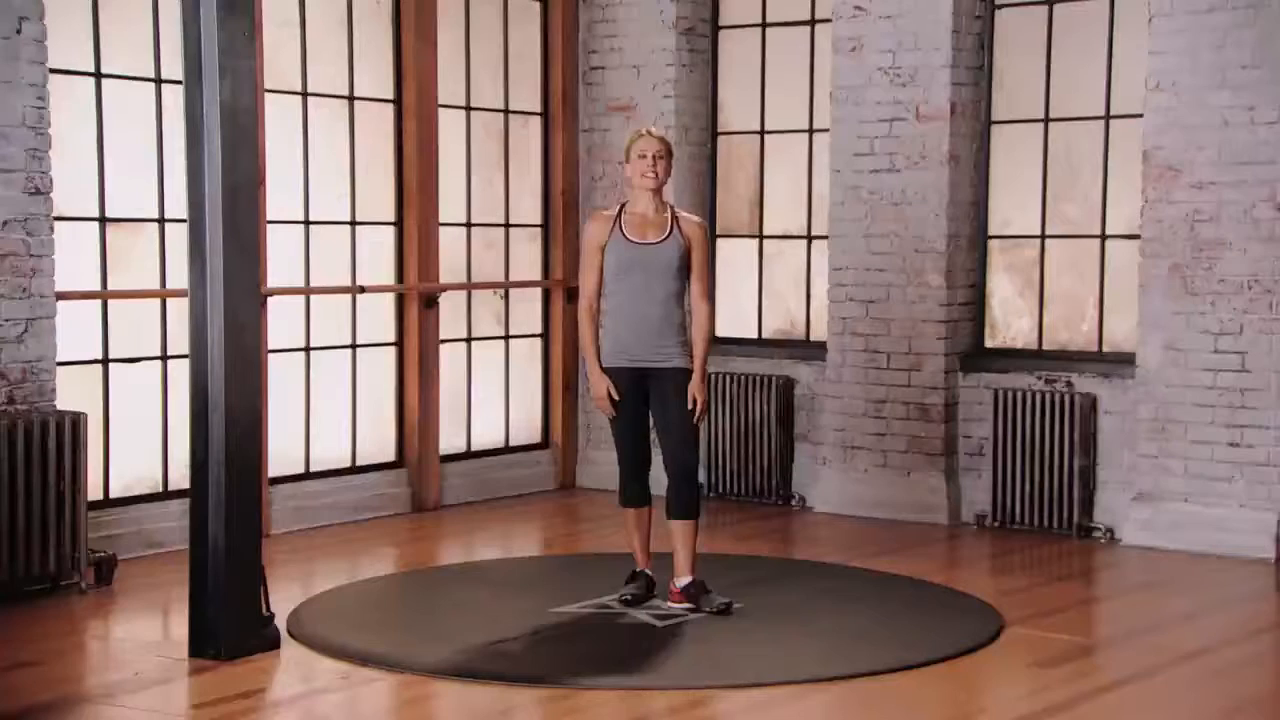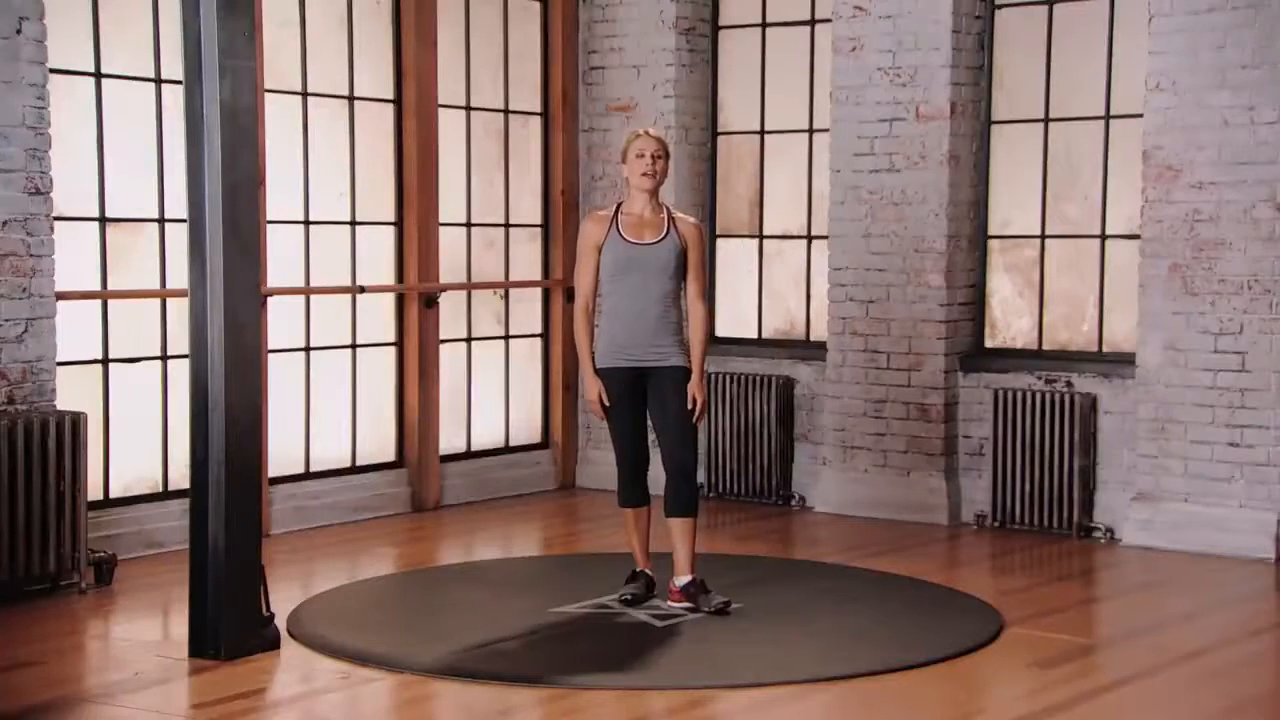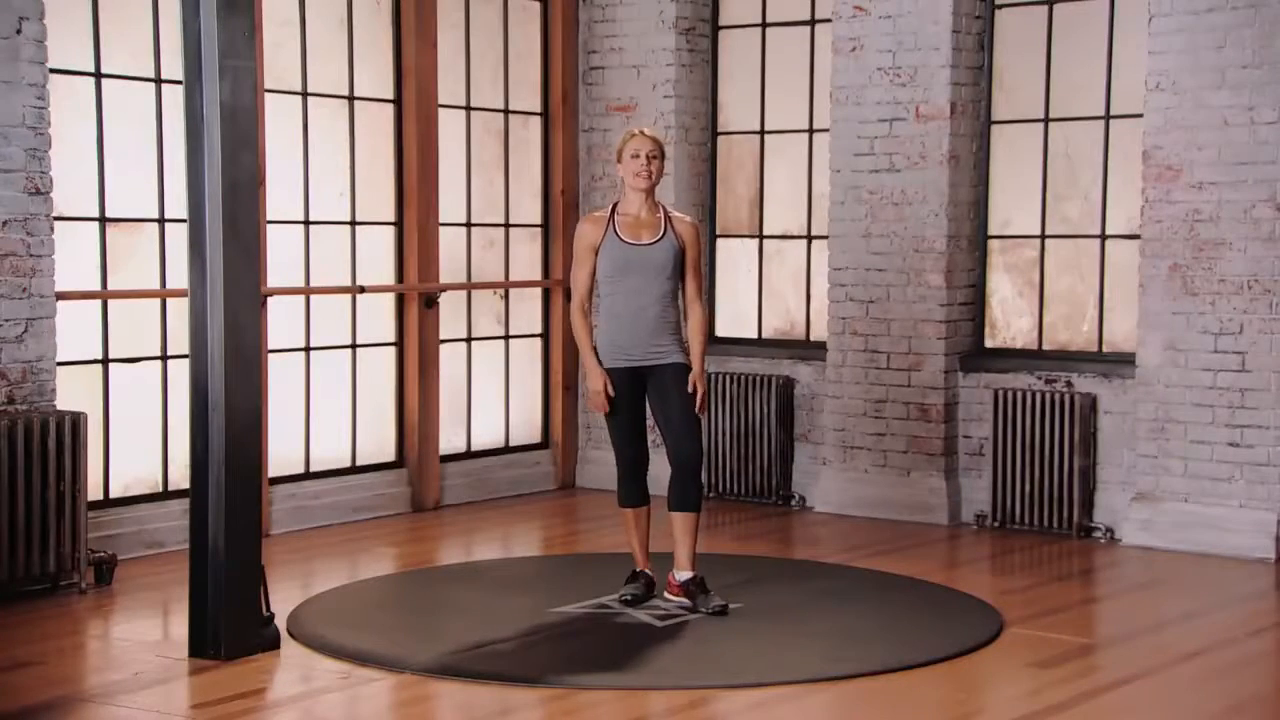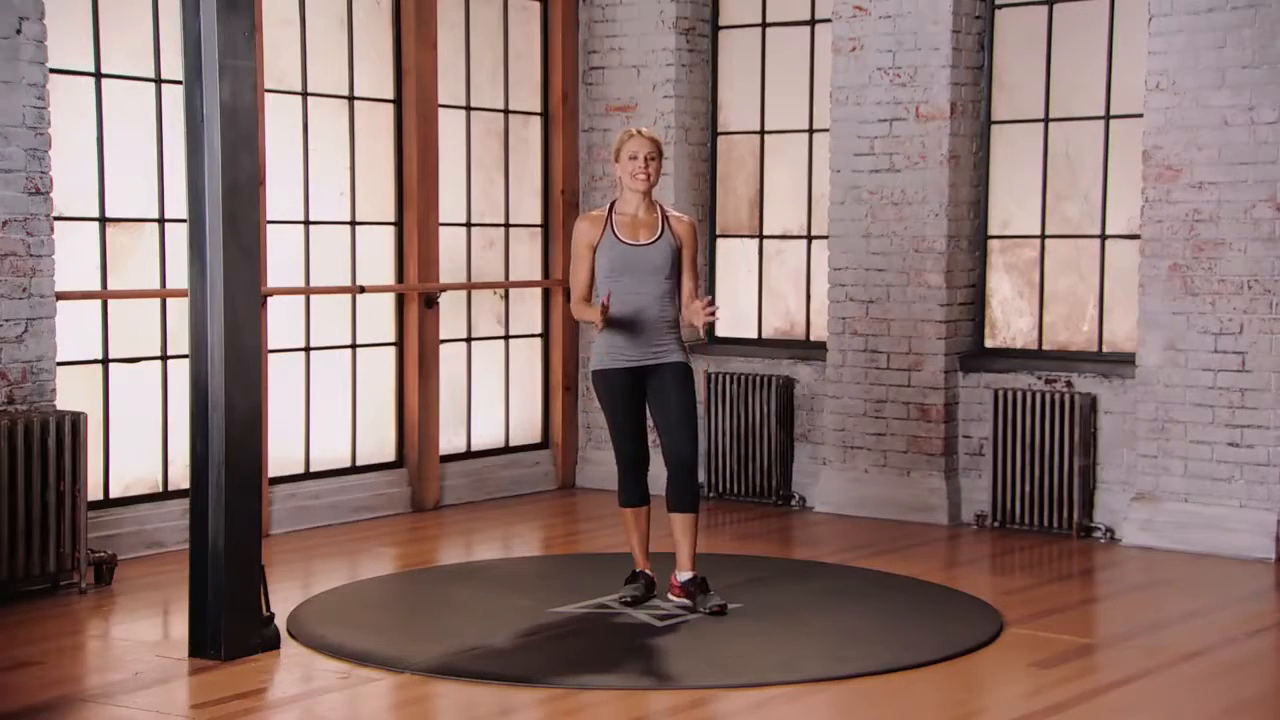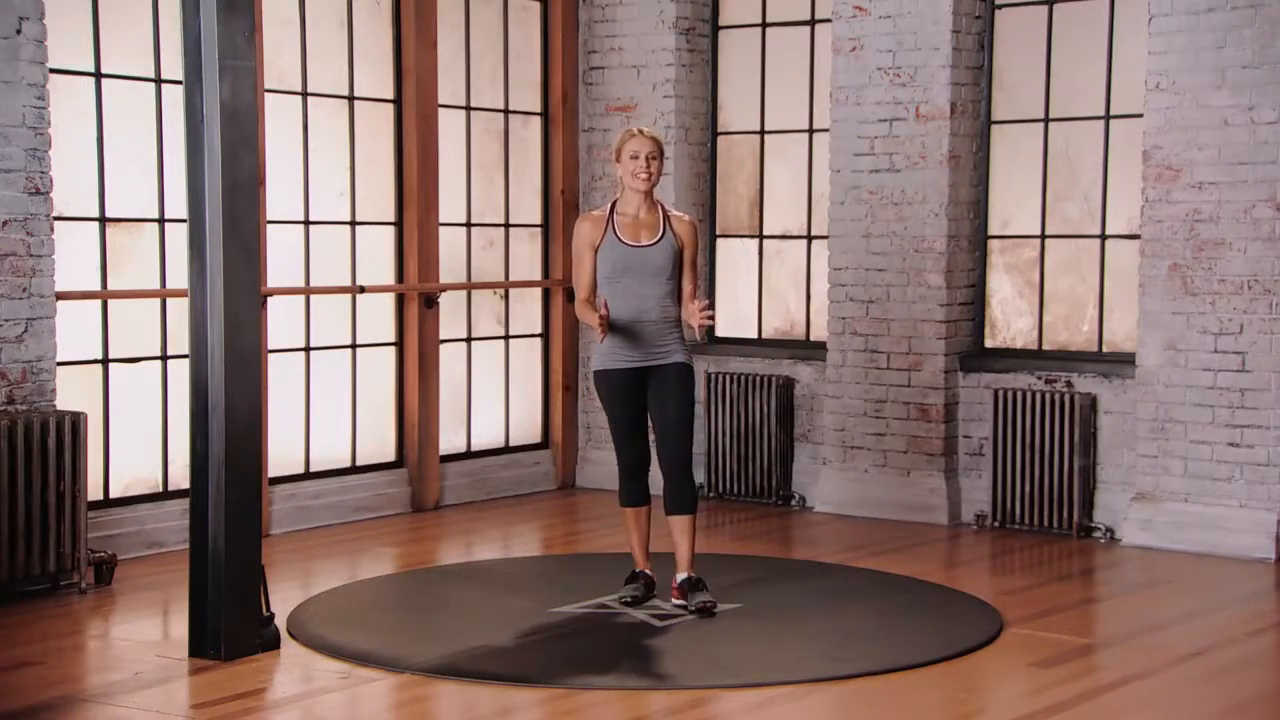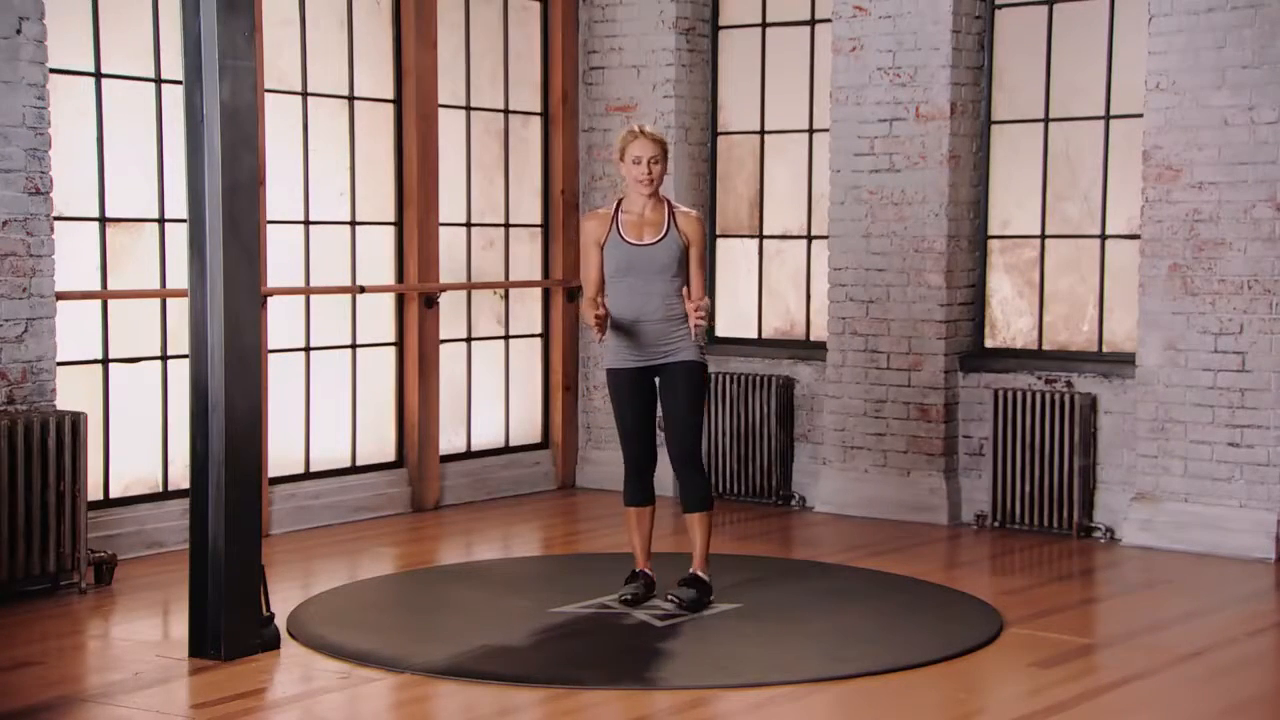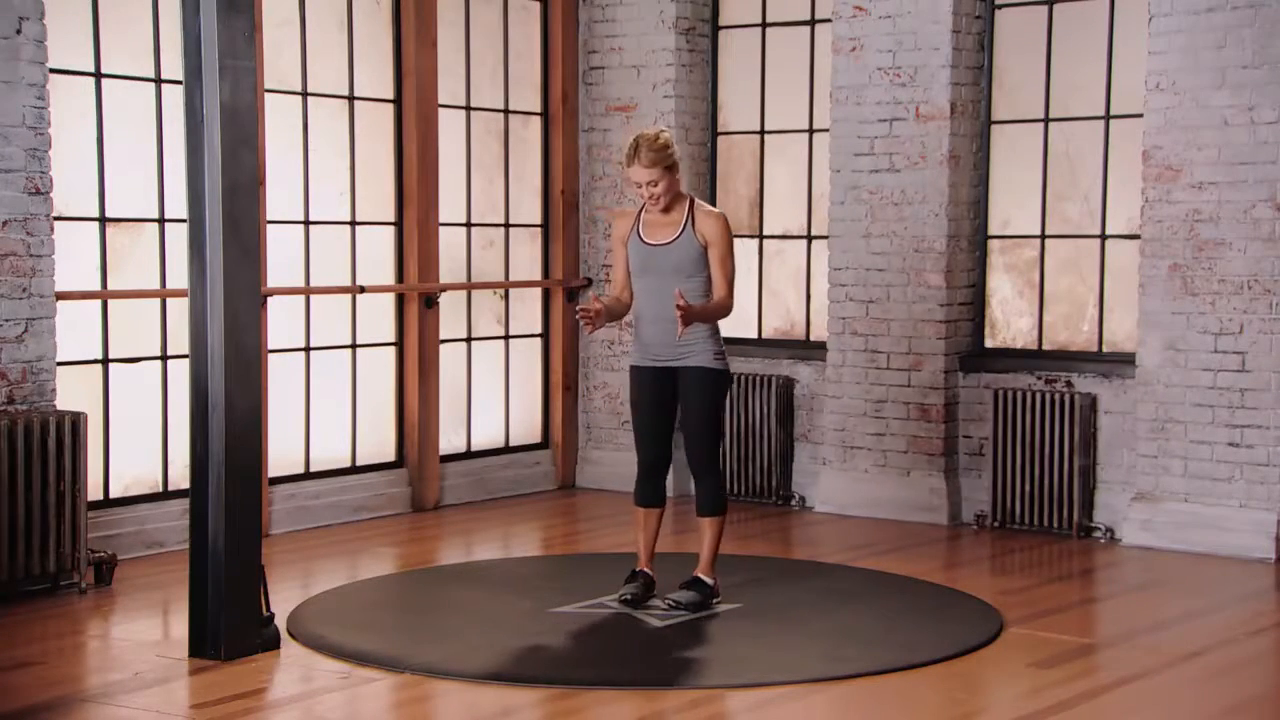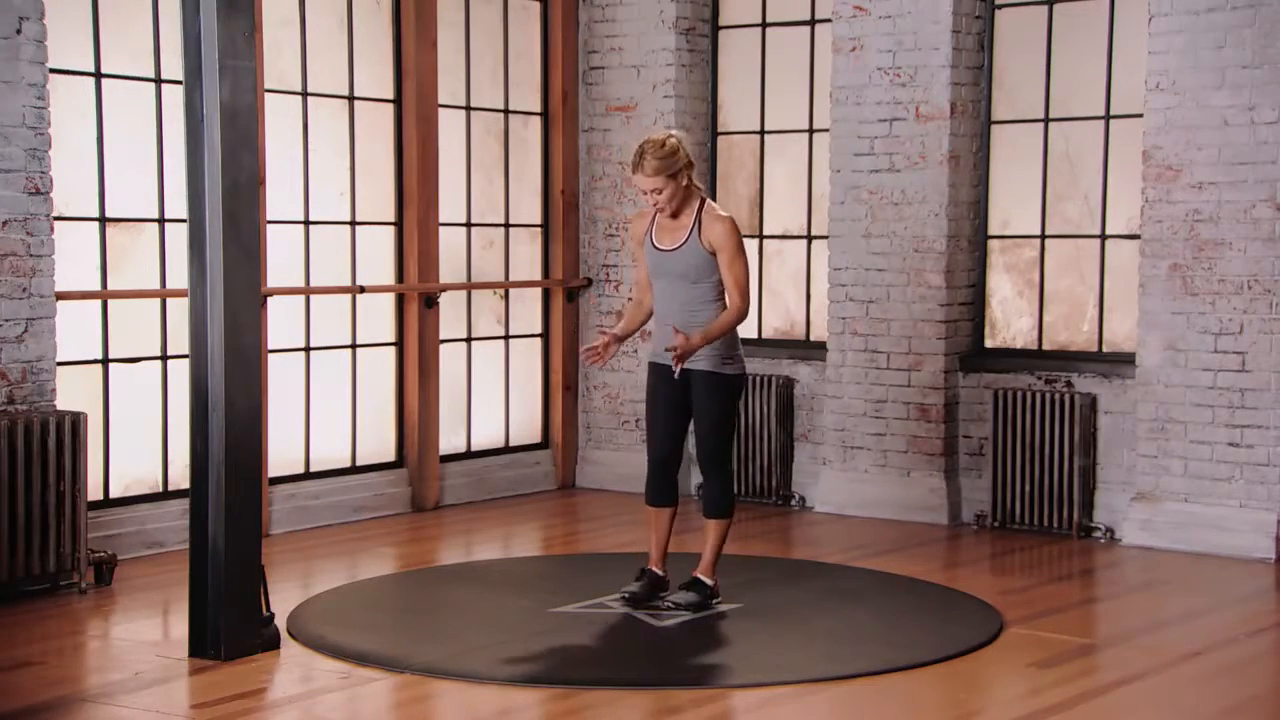
dt=0.4s
person 1, frame 1
left shoulder: (690, 228)
right shoulder: (601, 226)
left elbow: (700, 305)
right elbow: (588, 304)
left wrist: (698, 373)
right wrist: (594, 369)
left hip: (672, 364)
right hip: (620, 363)
left knee: (682, 465)
right knee: (633, 465)
left ankle: (685, 580)
right ankle: (641, 570)
person 1, frame 2
left shoulder: (686, 229)
right shoulder: (597, 226)
left elbow: (697, 305)
right elbow: (583, 304)
left wrist: (697, 373)
right wrist: (588, 372)
left hip: (668, 363)
right hip: (616, 363)
left knee: (681, 463)
right knee: (631, 465)
left ankle: (684, 580)
right ankle: (641, 570)
person 1, frame 3
left shoulder: (683, 228)
right shoulder: (593, 227)
left elbow: (694, 304)
right elbow: (579, 305)
left wrist: (698, 367)
right wrist: (591, 366)
left hip: (669, 360)
right hip: (615, 363)
left knee: (687, 456)
right knee: (631, 464)
left ankle: (684, 576)
right ankle: (641, 570)
person 1, frame 4
left shoulder: (680, 227)
right shoulder: (591, 226)
left elbow: (687, 298)
right elbow: (577, 302)
left wrist: (696, 313)
right wrist: (596, 315)
left hip: (668, 359)
right hip: (615, 361)
left knee: (683, 457)
right knee: (631, 463)
left ankle: (686, 577)
right ankle: (641, 570)
person 1, frame 5
left shoulder: (681, 226)
right shoulder: (592, 226)
left elbow: (686, 298)
right elbow: (582, 301)
left wrist: (695, 314)
right wrist: (598, 318)
left hip: (670, 358)
right hip: (617, 360)
left knee: (676, 461)
right knee: (631, 463)
left ankle: (685, 577)
right ankle: (641, 570)
person 1, frame 6
left shoulder: (688, 223)
right shoulder: (597, 224)
left elbow: (698, 294)
right elbow: (590, 296)
left wrist: (697, 312)
right wrist: (596, 317)
left hip: (681, 355)
right hip: (626, 358)
left knee: (686, 458)
right knee: (637, 462)
left ankle: (698, 572)
right ankle: (641, 570)
person 1, frame 7
left shoulder: (709, 221)
right shoulder: (625, 224)
left elbow: (725, 299)
right elbow: (622, 296)
left wrist: (696, 311)
right wrist: (603, 312)
left hip: (701, 359)
right hip: (648, 360)
left knee: (703, 463)
right knee: (650, 463)
left ankle: (705, 576)
right ankle: (643, 569)
person 1, frame 8
left shoulder: (718, 226)
right shoulder: (642, 227)
left elbow: (739, 304)
left wrist: (698, 341)
right wrist: (617, 335)
left hip: (716, 364)
right hip: (665, 362)
left knee: (713, 466)
right knee: (660, 462)
left ankle: (706, 578)
right ankle: (655, 569)
